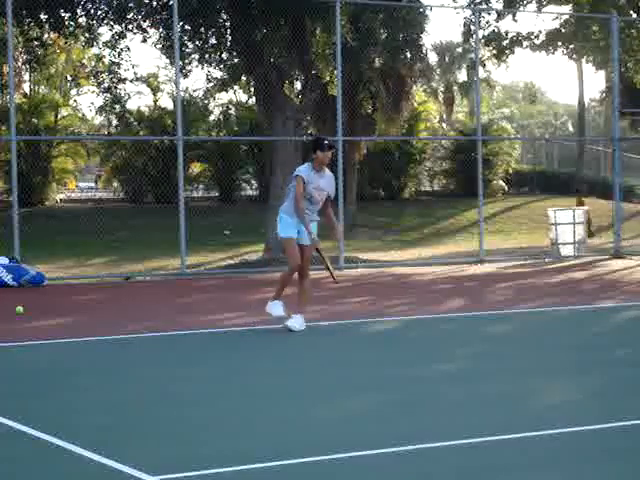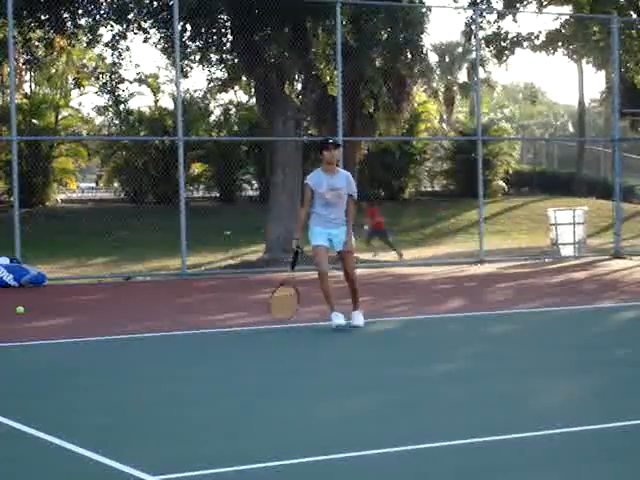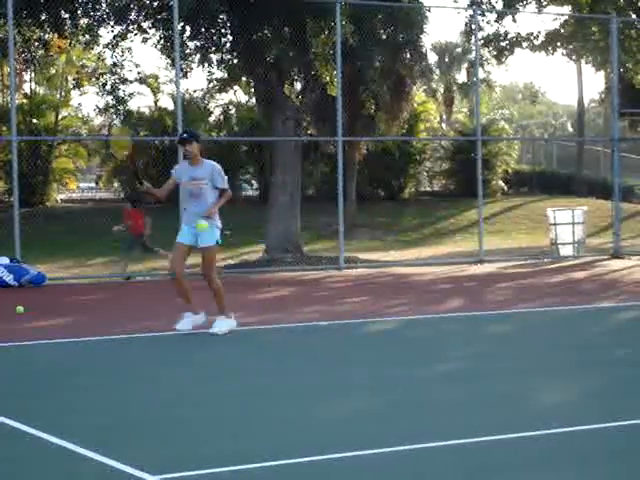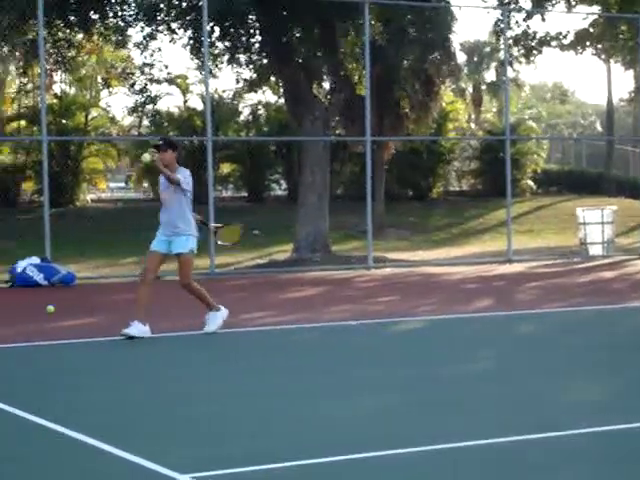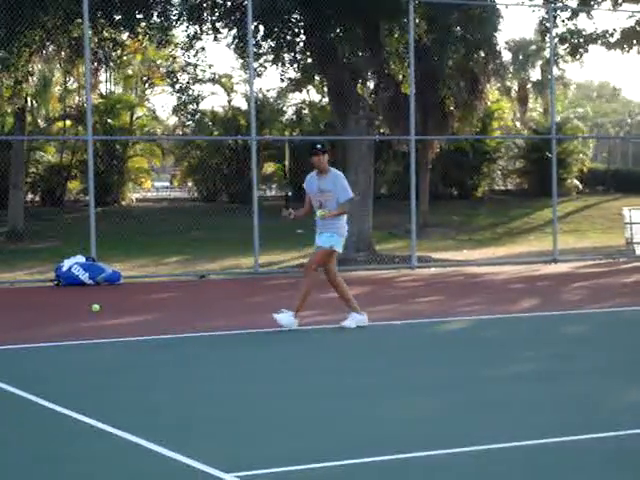
dt=1s
person 1, frame 1
left shoulder: (329, 177)
right shoulder: (302, 172)
left elbow: (326, 205)
right elbow: (298, 203)
left wrist: (336, 226)
right wrist: (309, 231)
left hip: (309, 223)
right hip: (289, 219)
left knee: (304, 271)
right knee: (295, 264)
left ankle: (299, 315)
right ankle: (275, 300)
person 1, frame 2
left shoulder: (346, 177)
right shoulder: (313, 178)
left elbow: (350, 208)
right elbow: (305, 208)
left wrist: (349, 234)
right wrist: (297, 236)
left hip: (340, 229)
right hip: (319, 228)
left knee: (350, 274)
right knee: (323, 270)
left ankle: (356, 311)
right ankle: (334, 312)
person 1, frame 3
left shoulder: (212, 167)
right shoulder: (179, 169)
left elbow: (227, 192)
right elbow: (162, 194)
left wrist: (215, 207)
right wrist: (148, 189)
left hip: (208, 225)
right hip: (187, 226)
left knee: (208, 274)
right knee: (175, 270)
left ankle: (226, 317)
right ankle: (194, 312)
person 1, frame 4
left shoulder: (184, 174)
right shoulder: (162, 177)
left elbow: (174, 180)
left wrist: (159, 166)
left hip: (184, 234)
right hip: (164, 233)
left knee: (186, 282)
right knee: (146, 276)
left ankle: (216, 310)
right ankle: (141, 324)
person 1, frame 5
left shoulder: (337, 177)
right shoulder: (310, 179)
left elbow: (346, 207)
right elbow: (307, 208)
left wrist: (331, 213)
right wrist: (293, 213)
left hip: (334, 231)
right hip: (321, 231)
left knee: (309, 268)
right knee: (332, 276)
left ankle: (293, 315)
right ankle: (358, 313)
